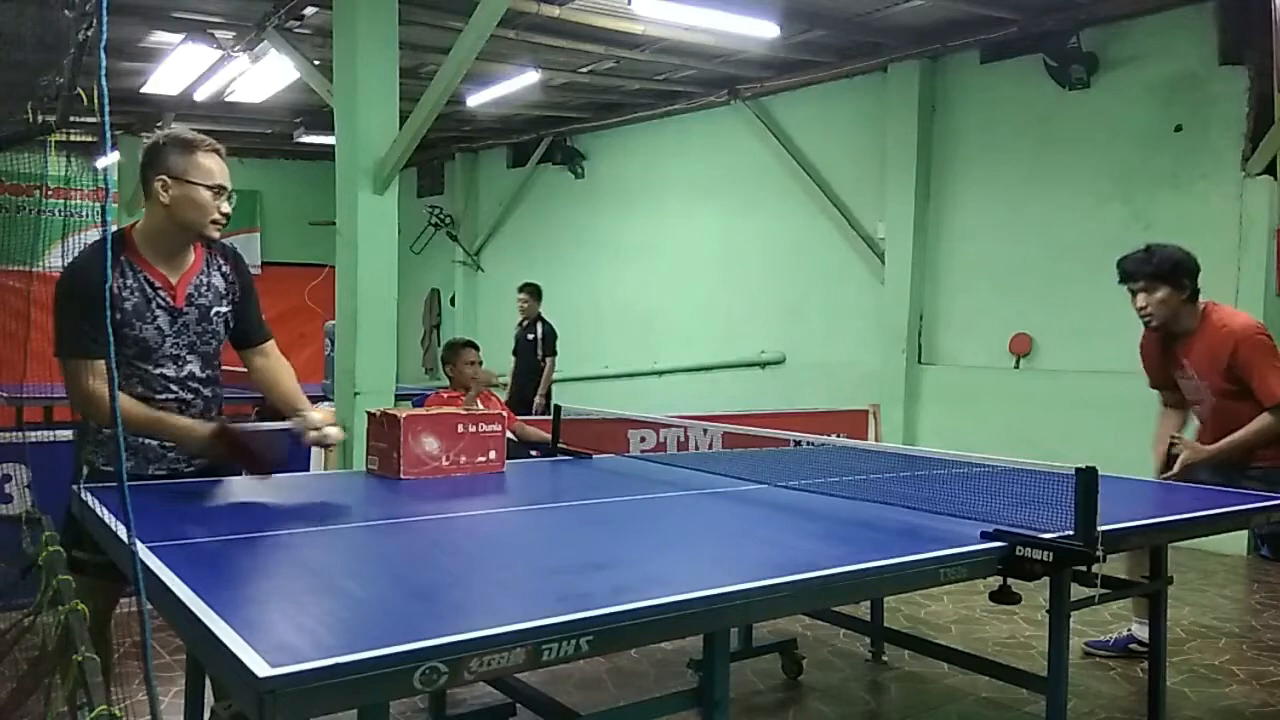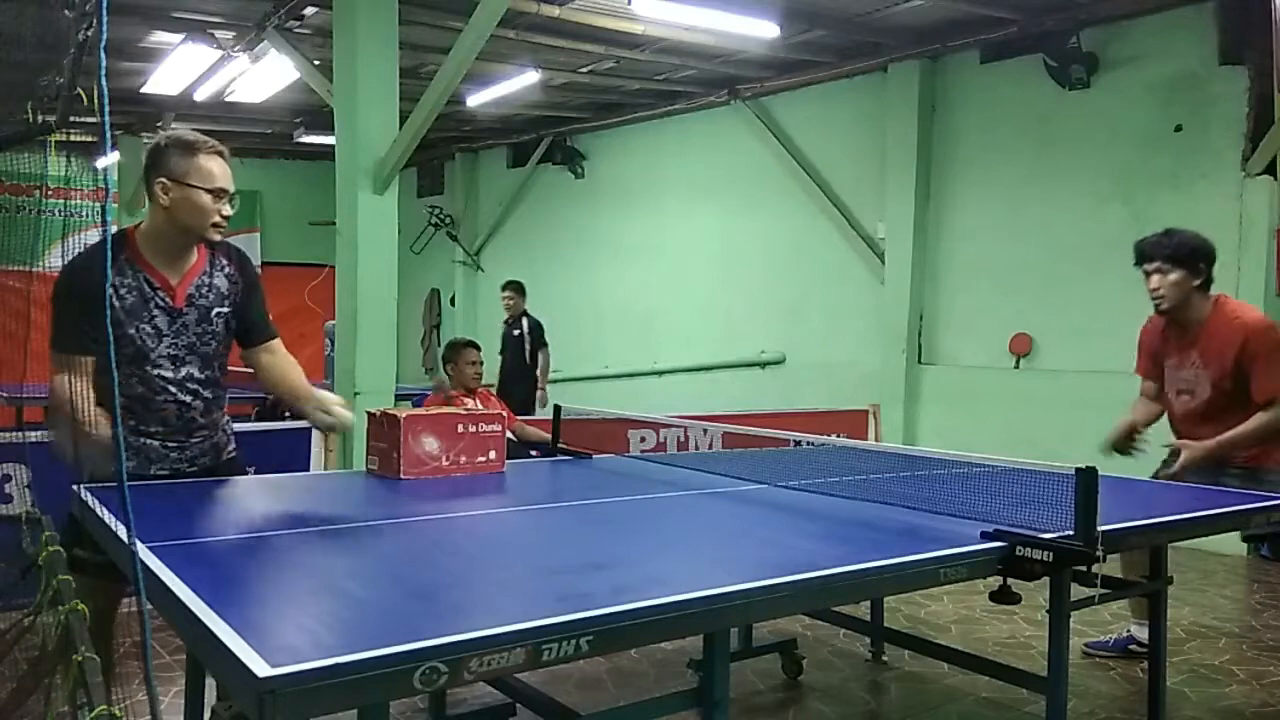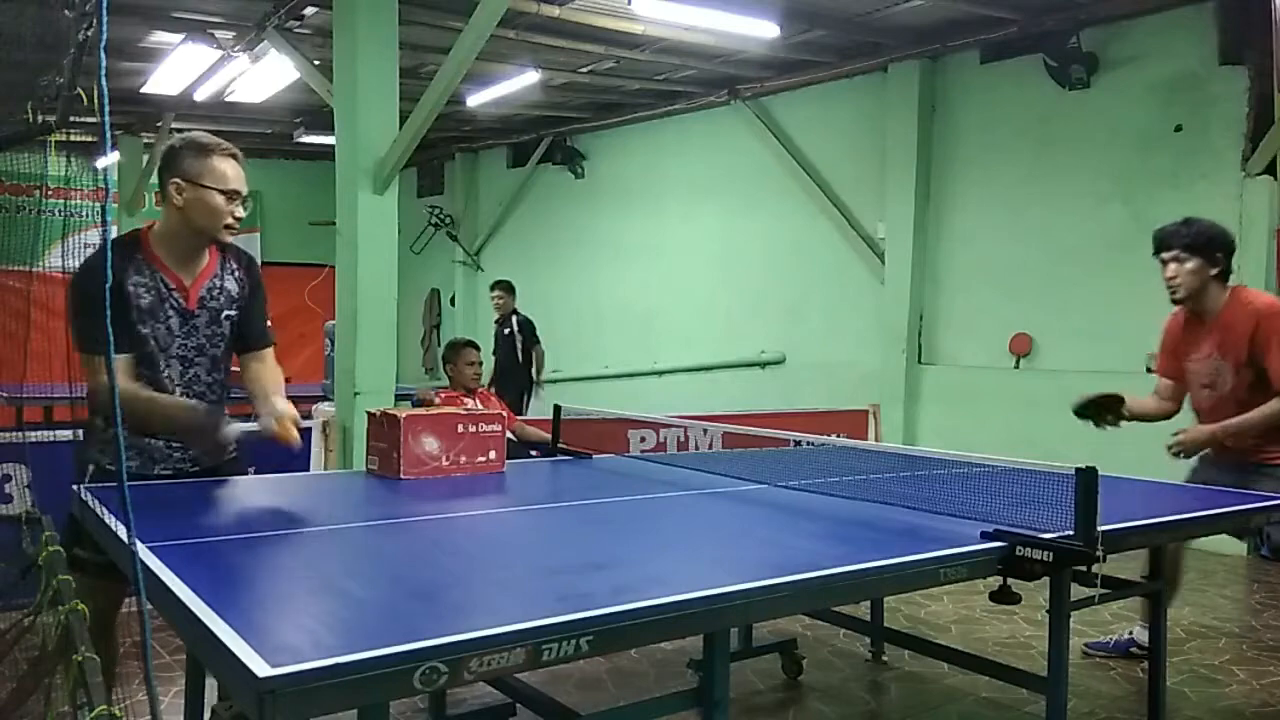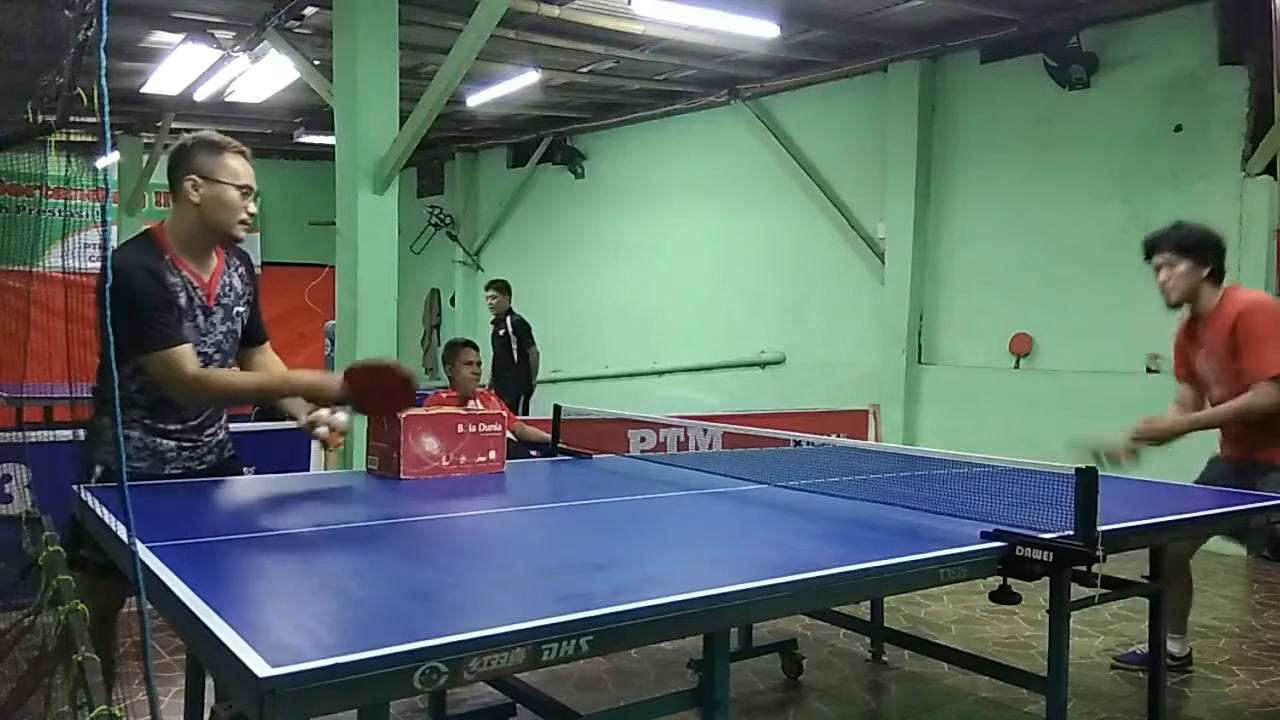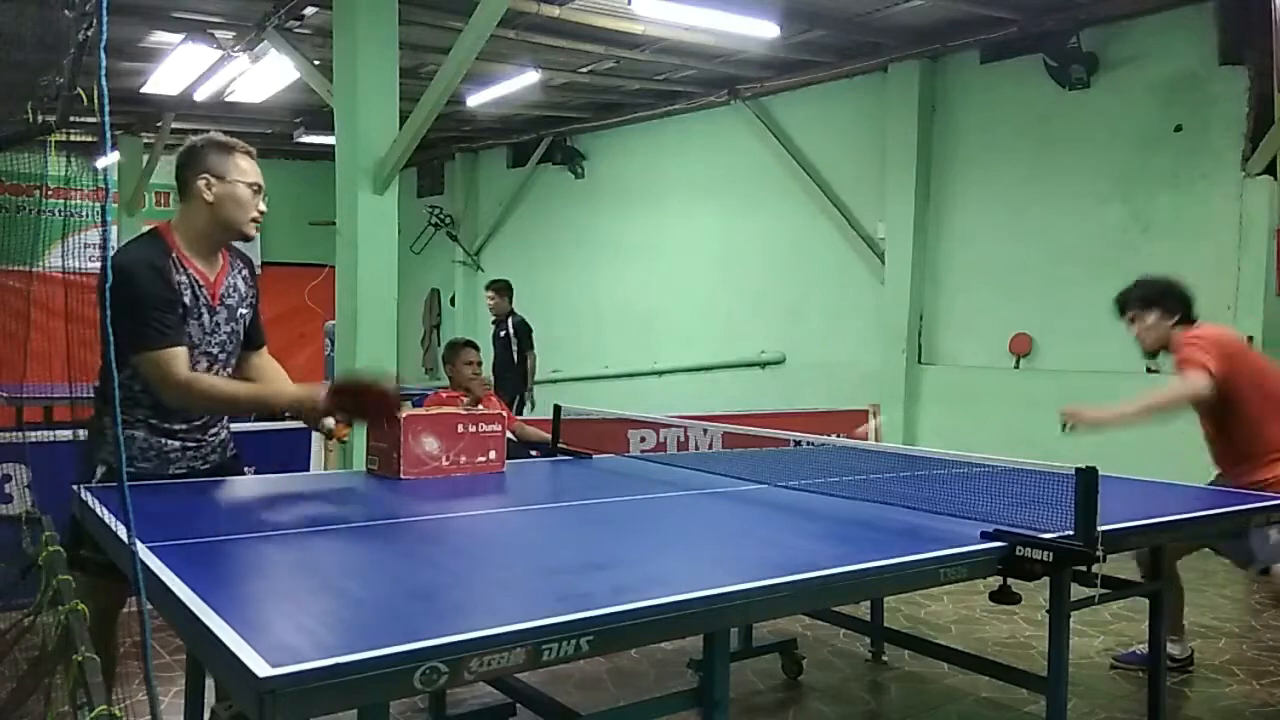
dt=0.2s
person 1, frame 1
left shoulder: (228, 266)
right shoulder: (92, 273)
left elbow: (261, 354)
right elbow: (88, 390)
left wrist: (303, 414)
right wrist: (182, 430)
left hip: (208, 467)
right hip: (120, 471)
right knee: (90, 609)
person 1, frame 2
left shoulder: (233, 267)
right shoulder: (91, 273)
left elbow: (267, 353)
right elbow: (70, 377)
left wrist: (312, 402)
right wrist: (83, 419)
left hip: (214, 464)
right hip: (122, 470)
right knee: (94, 607)
person 1, frame 3
left shoulder: (241, 270)
right shoulder: (108, 272)
left elbow: (258, 360)
right elbow: (111, 384)
left wrist: (272, 405)
right wrist: (177, 413)
left hip: (214, 465)
right hip: (124, 469)
right knee: (95, 607)
person 1, frame 4
left shoulder: (240, 267)
right shoulder: (133, 269)
left elbow: (256, 356)
right elbow: (185, 381)
left wrist: (305, 411)
right wrist: (309, 383)
left hip: (213, 463)
right hip: (129, 468)
right knee: (98, 606)
person 1, frame 5
left shoulder: (242, 270)
right shoulder: (139, 267)
left elbow: (254, 358)
right elbow: (175, 383)
left wrist: (308, 410)
right wrist: (292, 396)
left hip: (213, 462)
right hip: (133, 467)
right knee: (98, 607)
person 2, frame 1
left shoulder: (1240, 333)
right shoulder: (1154, 341)
left wrist: (1208, 452)
right wrist: (1162, 446)
right hip: (1212, 455)
right ankle: (1142, 633)
person 2, frame 2
right shoulder: (1155, 331)
right elbow: (1152, 397)
left wrist: (1208, 449)
right wrist: (1130, 425)
right hip: (1195, 455)
right ankle: (1141, 634)
person 2, frame 3
right shoulder: (1179, 326)
right elbow: (1166, 399)
left wrist: (1213, 433)
right wrist: (1123, 408)
right hip: (1223, 458)
right ankle: (1144, 637)
person 2, frame 4
right shoulder: (1190, 331)
right elbow: (1188, 405)
left wrist: (1177, 428)
right wrist: (1146, 432)
right hip: (1238, 459)
right knee: (1170, 543)
right ankle: (1174, 647)
person 2, frame 5
left shoulder: (1198, 341)
right shoulder: (1201, 350)
left elbow: (1196, 389)
left wrist: (1107, 415)
right hip: (1241, 478)
right knee: (1153, 550)
right ankle: (1175, 648)
